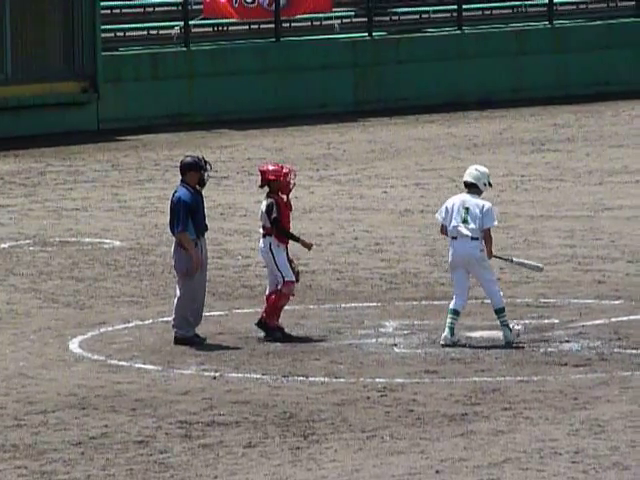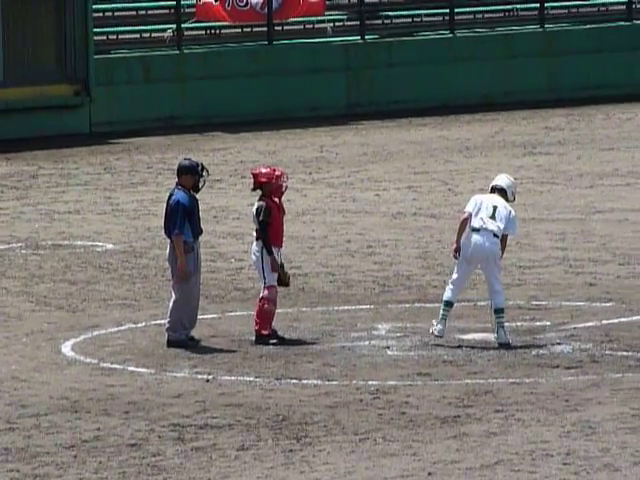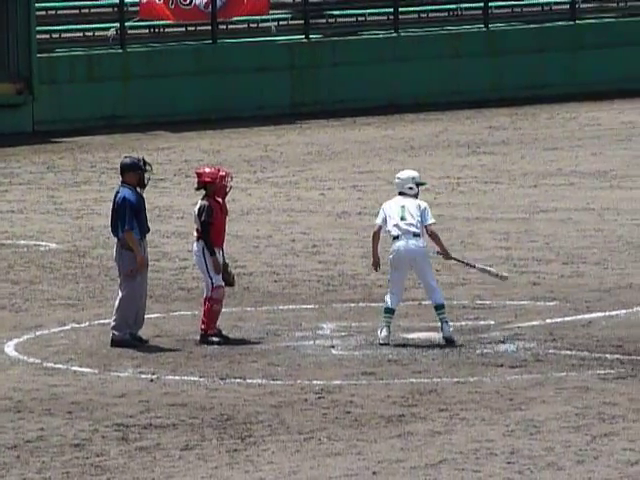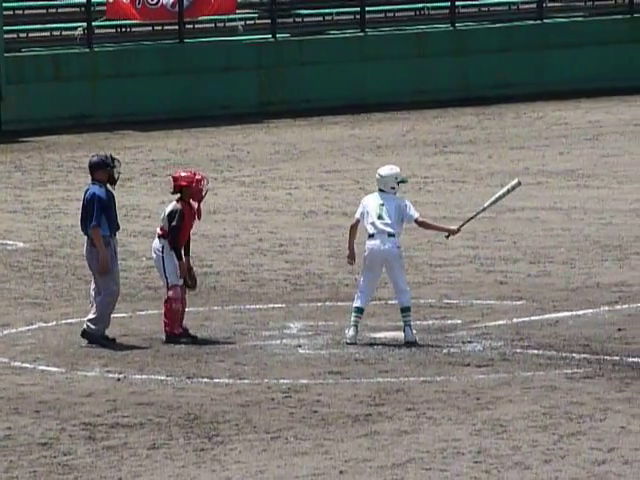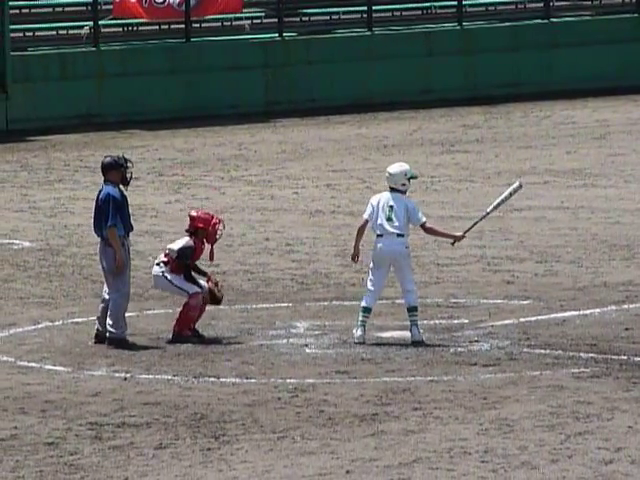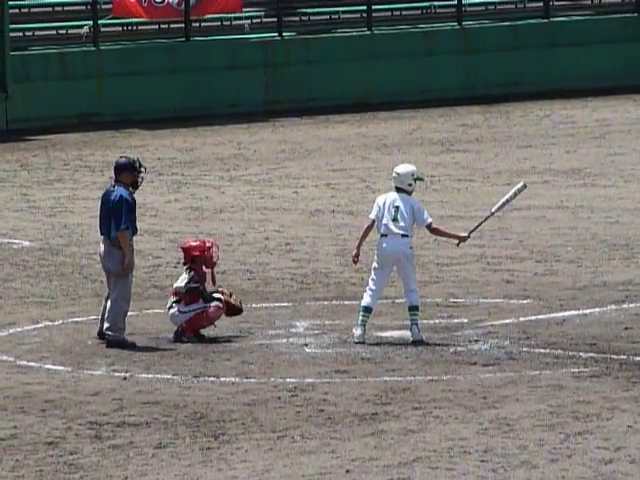
dt=0.5s
person 1, frame 1
left shoulder: (194, 192)
right shoulder: (182, 196)
right elbow: (181, 230)
right wrist: (194, 254)
left hip: (199, 244)
right hip: (187, 248)
left knee: (197, 291)
right knee: (186, 291)
left ankle: (190, 329)
right ankle: (182, 333)
person 1, frame 2
left shoulder: (187, 196)
right shoulder: (180, 199)
right elbow: (176, 233)
right wrist: (181, 259)
left hip: (192, 248)
right hip: (184, 250)
left knee: (192, 293)
right knee: (182, 294)
left ankle: (184, 332)
right ankle: (175, 335)
person 1, frame 3
left shoulder: (133, 193)
right shoulder: (126, 196)
right elbow: (126, 230)
right wrist: (139, 253)
left hip: (137, 247)
right hip: (129, 249)
left knee: (139, 292)
right knee: (128, 293)
left ankle: (131, 332)
right ankle: (119, 335)
person 1, frame 4
left shoulder: (102, 191)
right shoulder: (96, 193)
right elbow: (93, 226)
right wrist: (102, 252)
left hip: (107, 243)
right hip: (100, 245)
left knee: (101, 290)
right knee: (110, 290)
left ankle: (97, 330)
right ankle: (92, 328)
person 1, frame 5
left shoulder: (109, 192)
right shoulder: (111, 193)
right elbow: (110, 226)
right wrist: (119, 251)
left hip: (114, 246)
right hip: (114, 246)
left knee: (111, 291)
right knee: (119, 292)
left ankle: (102, 331)
right ankle: (116, 334)
person 1, frame 6
left shoulder: (109, 192)
right shoulder: (123, 196)
right elbow: (121, 229)
right wrist: (128, 255)
left hip: (107, 245)
right hip: (118, 248)
left knee: (113, 292)
right knee: (120, 294)
left ankle: (105, 328)
right ankle: (114, 335)
person 2, frame 1
left shoulder: (452, 201)
right shoulder: (484, 205)
left elbow: (443, 230)
right elbow: (487, 235)
right wrist: (489, 251)
left hip: (455, 250)
right hip: (475, 250)
left knee: (459, 294)
right knee: (493, 291)
left ankle: (448, 333)
right ankle: (506, 331)
person 2, frame 2
left shoulder: (478, 198)
right shoulder: (509, 210)
left elbow: (465, 218)
right elbow: (504, 240)
left wrist: (457, 242)
right wrist: (497, 260)
left hip: (472, 242)
right hip: (493, 246)
left knee: (455, 284)
right knee: (496, 290)
left ankle: (441, 324)
right ankle: (501, 333)
person 2, frame 3
left shoulder: (388, 205)
right shoulder: (420, 204)
left elbow: (376, 231)
right elbow: (431, 231)
left wrist: (375, 255)
right wrist: (444, 250)
left hip: (398, 248)
right hip: (418, 246)
left knee: (394, 291)
right knee: (432, 287)
left ankle: (384, 332)
right ankle: (446, 328)
person 2, frame 4
left shoulder: (367, 200)
right shoulder: (401, 202)
left elbow: (354, 225)
right elbow: (421, 222)
left wrist: (351, 249)
right wrist: (448, 230)
left hip: (372, 246)
right hip: (392, 247)
left knee: (365, 289)
right knee: (402, 290)
left ankle: (352, 330)
right ankle: (408, 331)
person 2, frame 5
left shoulder: (376, 199)
right shoulder: (407, 203)
left elbow: (362, 225)
right elbow: (426, 228)
left wrist: (356, 247)
right wrist: (453, 236)
left hip: (381, 246)
right hip: (400, 247)
left knee: (372, 289)
right knee: (409, 289)
left ankle: (360, 330)
right ankle: (415, 330)
person 2, frame 6
left shoulder: (382, 199)
right shoulder: (413, 204)
left elbow: (370, 224)
right elbow: (432, 229)
left wrist: (358, 248)
right wrist: (458, 237)
left hip: (384, 246)
right hip: (404, 247)
left knee: (373, 288)
right knee: (411, 289)
left ankle: (360, 330)
right ankle: (415, 329)
person 3, frame 1
left shoulder: (279, 200)
right shoulder: (272, 202)
right elbow: (279, 229)
left wrist: (287, 256)
right wrist: (300, 241)
left hip: (278, 247)
right hip: (272, 247)
left knee: (276, 286)
right knee: (288, 283)
left ankle: (273, 326)
right ankle: (266, 320)
person 3, frame 2
left shoulder: (274, 203)
right shoulder: (263, 205)
right elbow: (263, 233)
left wrist: (277, 256)
right wrist: (272, 257)
left hip: (273, 250)
right hip: (264, 251)
left knee: (271, 290)
right knee: (269, 290)
left ankle: (267, 329)
right ankle: (261, 332)
person 3, frame 3
left shoulder: (217, 204)
right shoulder: (206, 205)
right elbow: (205, 234)
left wrist: (222, 257)
right wrist: (214, 257)
left hip: (214, 251)
right hip: (205, 251)
left knee: (213, 290)
right knee: (217, 289)
left ankle: (212, 329)
right ankle: (206, 332)
person 3, frame 4
left shoulder: (190, 207)
right shoulder: (178, 208)
right elbow: (173, 237)
left wrist: (187, 259)
right wrist: (181, 261)
left hip: (172, 250)
right hip: (164, 248)
left knee: (180, 289)
right knee: (174, 289)
left ankle: (179, 328)
right ankle: (171, 332)
person 3, frame 5
left shoulder: (197, 242)
right shoulder: (191, 245)
left elbow: (190, 265)
right elbow: (187, 273)
left wrist: (207, 276)
right wrist: (203, 288)
left hip: (170, 272)
right hip: (162, 273)
left knee: (203, 292)
right knee: (196, 294)
left ankle: (188, 328)
right ankle: (179, 332)
person 3, frame 6
left shoulder: (197, 269)
right shoulder: (194, 274)
left elbow: (202, 294)
right elbow: (206, 298)
left wrist: (219, 291)
right wrist: (221, 298)
left hip: (185, 308)
right hip: (178, 313)
left knee: (220, 300)
right knee: (217, 308)
left ankle: (192, 330)
right ankle: (183, 331)
